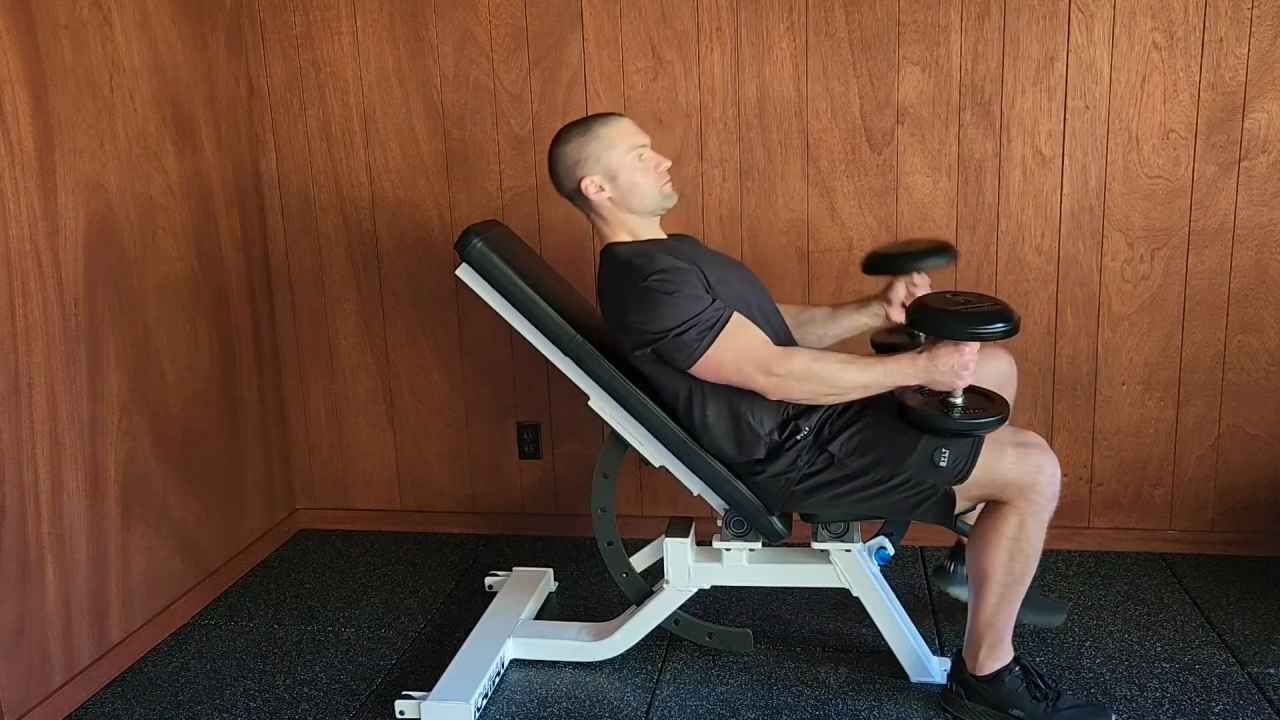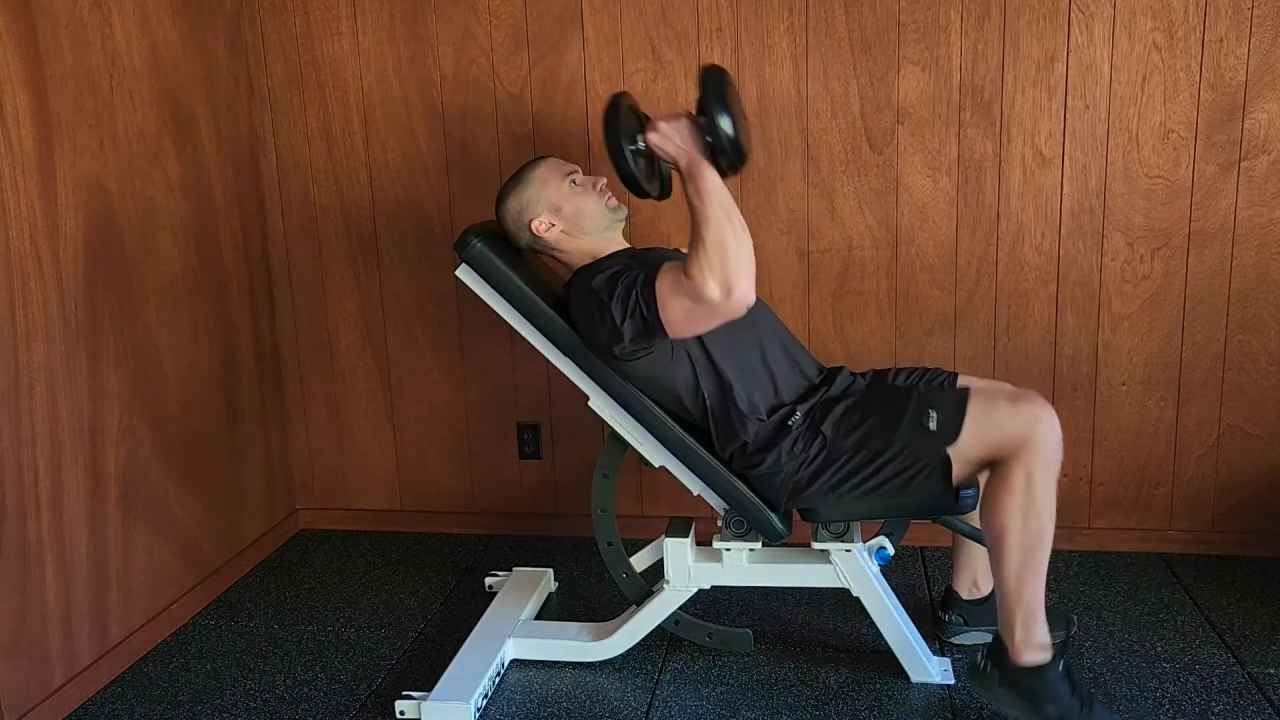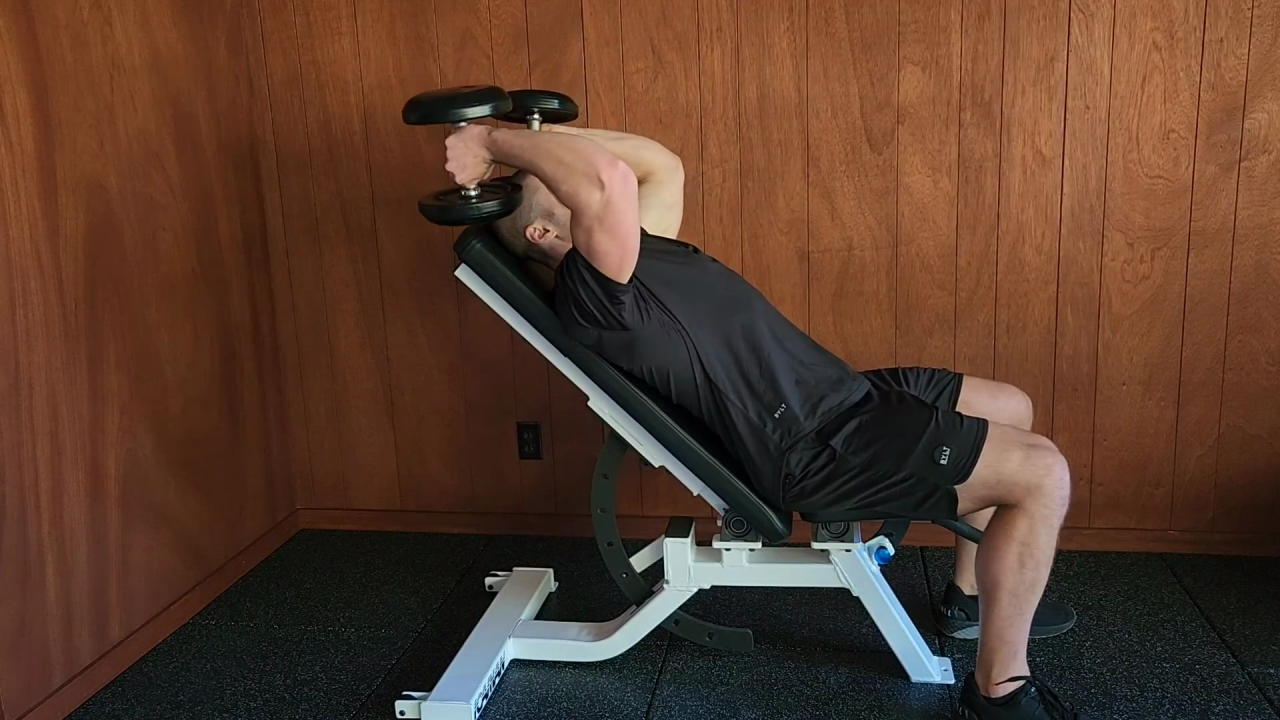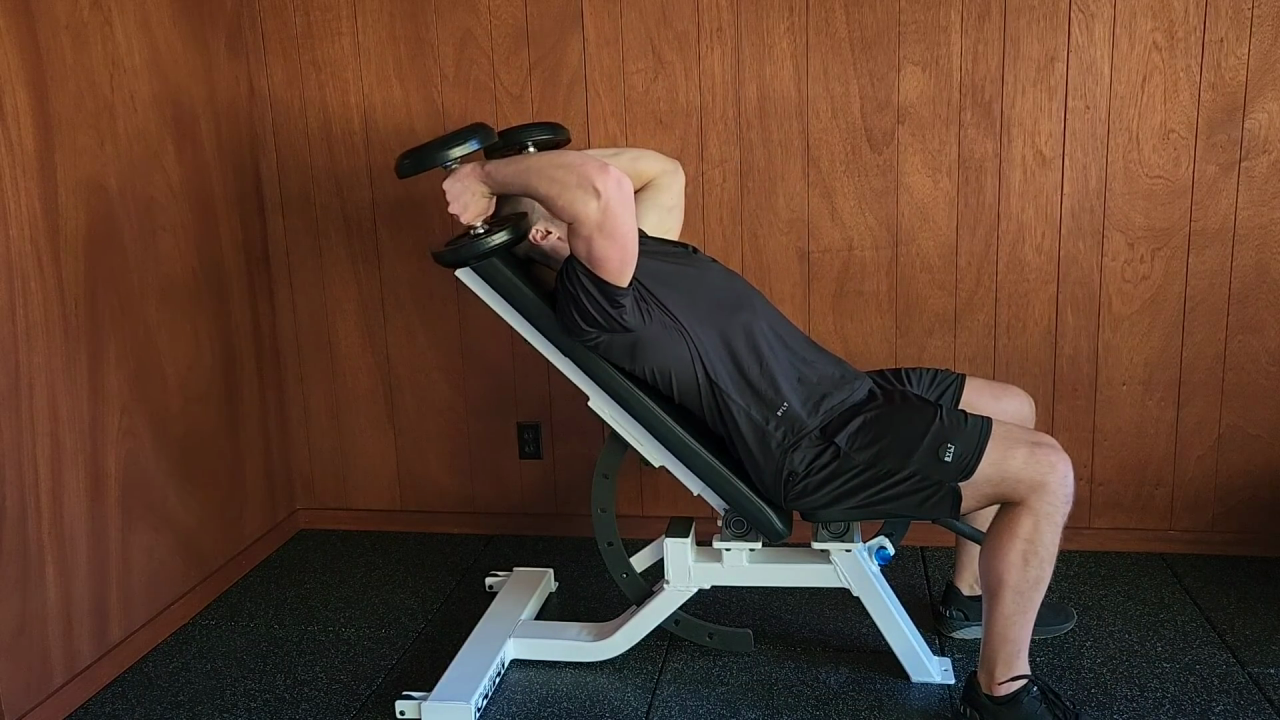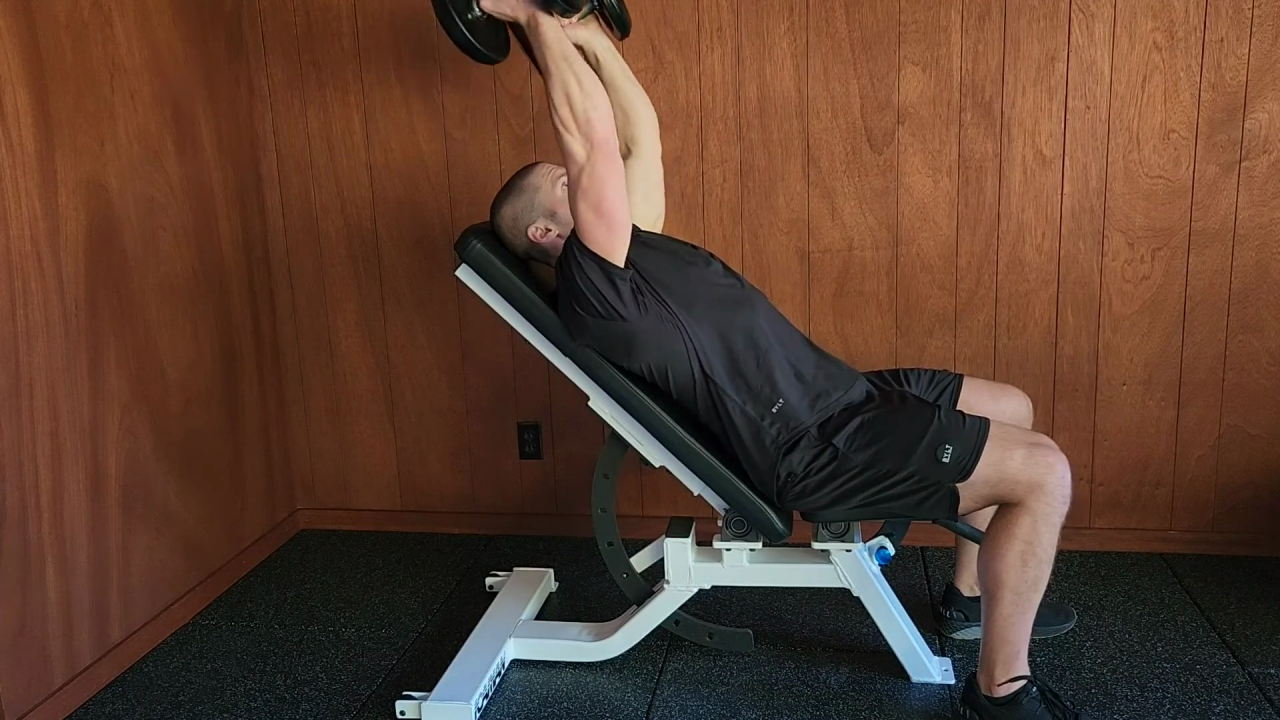
dt=1s
person 1, frame 1
left shoulder: (666, 255)
right shoulder: (646, 286)
left elbow: (775, 329)
right elbow: (774, 373)
left wrist: (875, 312)
right wrist: (918, 366)
left hip: (806, 410)
right hip: (795, 452)
left knee: (995, 367)
right knee: (1034, 468)
left ankle: (976, 566)
person 1, frame 2
left shoulder: (630, 272)
right shoulder: (608, 297)
left elbow: (722, 269)
right elbow: (728, 288)
left wrist: (690, 158)
right wrist: (693, 159)
left hip: (820, 401)
right hip: (799, 445)
left knee: (1017, 411)
right knee: (1032, 427)
left ankle: (970, 600)
right ankle: (1025, 661)
person 1, frame 3
left shoulder: (628, 250)
right shoulder: (591, 292)
left elbow: (663, 166)
right elbow: (606, 176)
left wrist: (548, 137)
right wrist: (496, 140)
left hip: (834, 395)
right hip: (812, 446)
left knee: (1010, 408)
right knee: (1040, 473)
left ankle: (970, 596)
person 1, frame 4
left shoulder: (626, 249)
right shoulder: (593, 293)
left elbow: (665, 170)
right elbow: (601, 181)
left wrist: (531, 169)
right wrist: (490, 173)
left hip: (838, 392)
right hip: (816, 442)
left knee: (1014, 408)
right knee: (1045, 471)
left ankle: (970, 596)
person 1, frame 5
left shoulder: (628, 247)
right shoulder: (591, 285)
left elbow: (640, 139)
right elbow: (594, 139)
left hip: (832, 397)
right hip: (812, 445)
left knee: (1012, 409)
right knee: (1043, 474)
left ankle: (970, 595)
